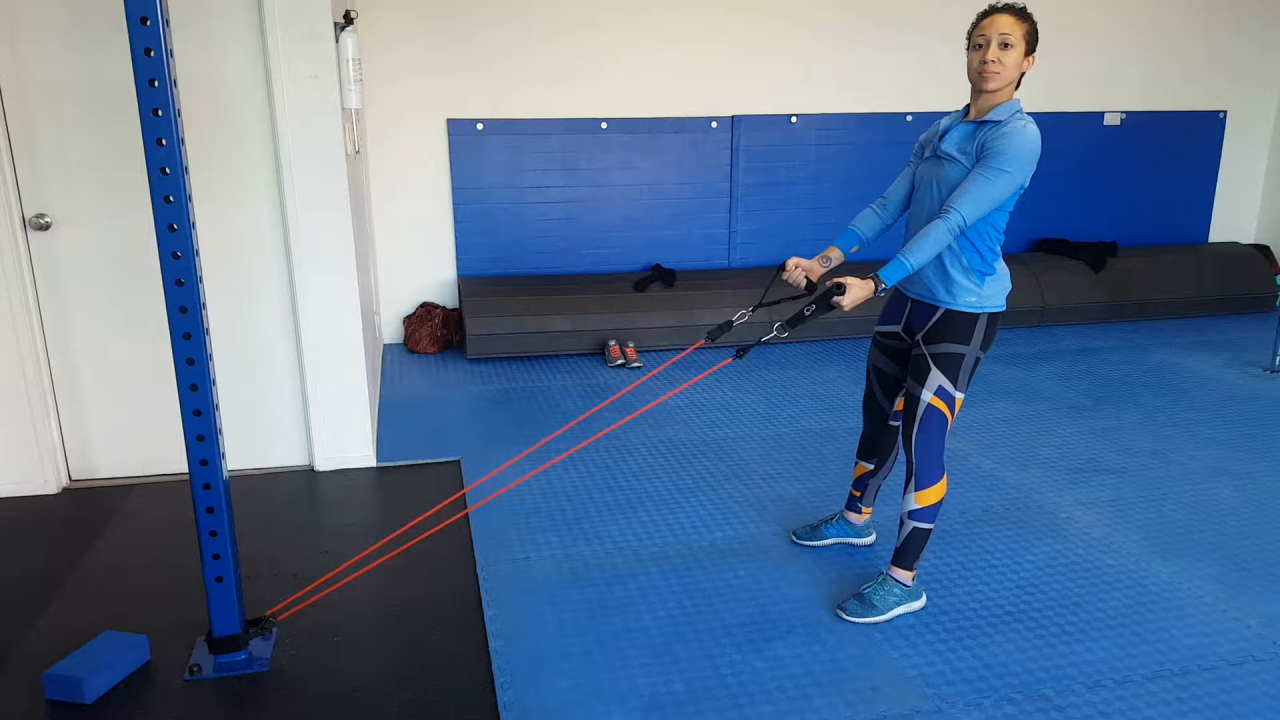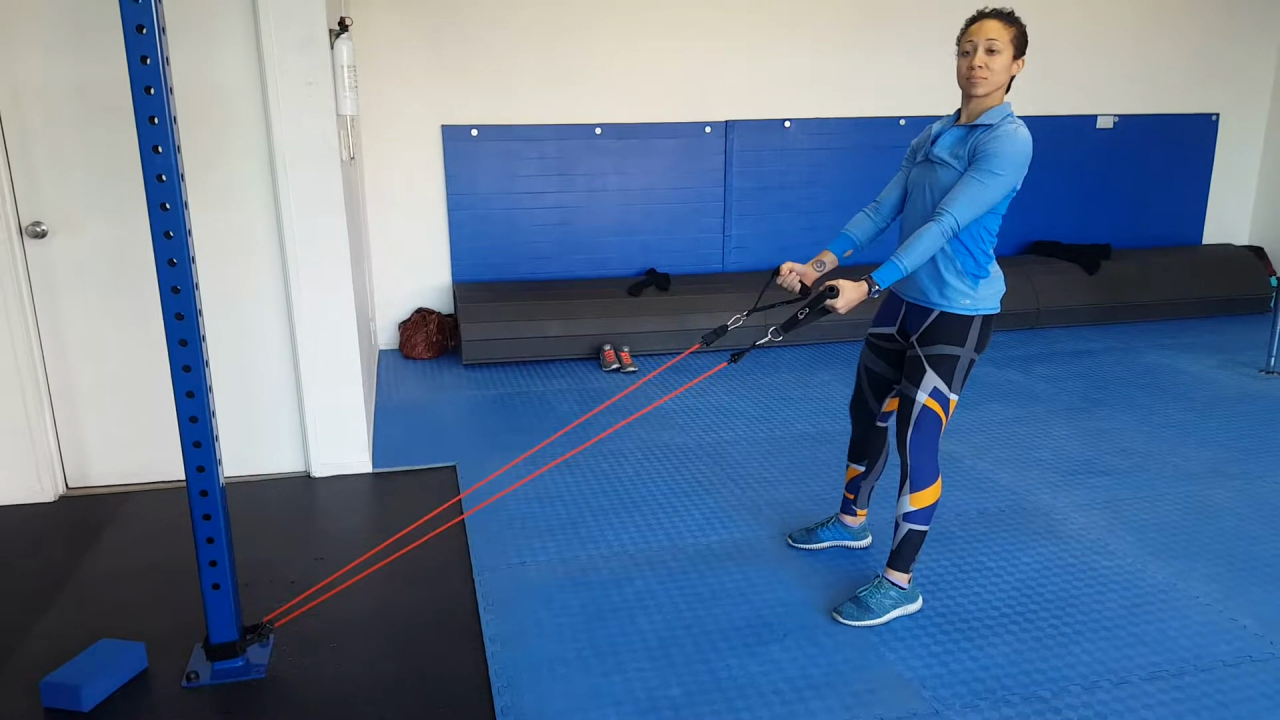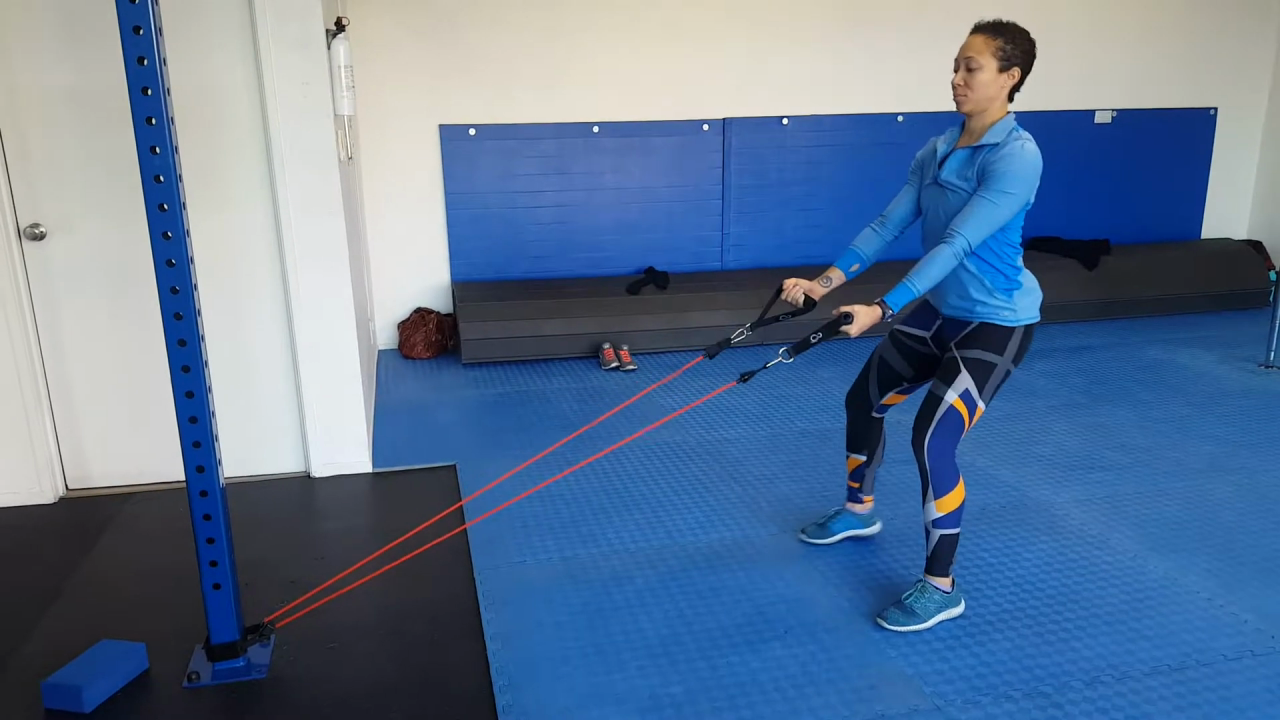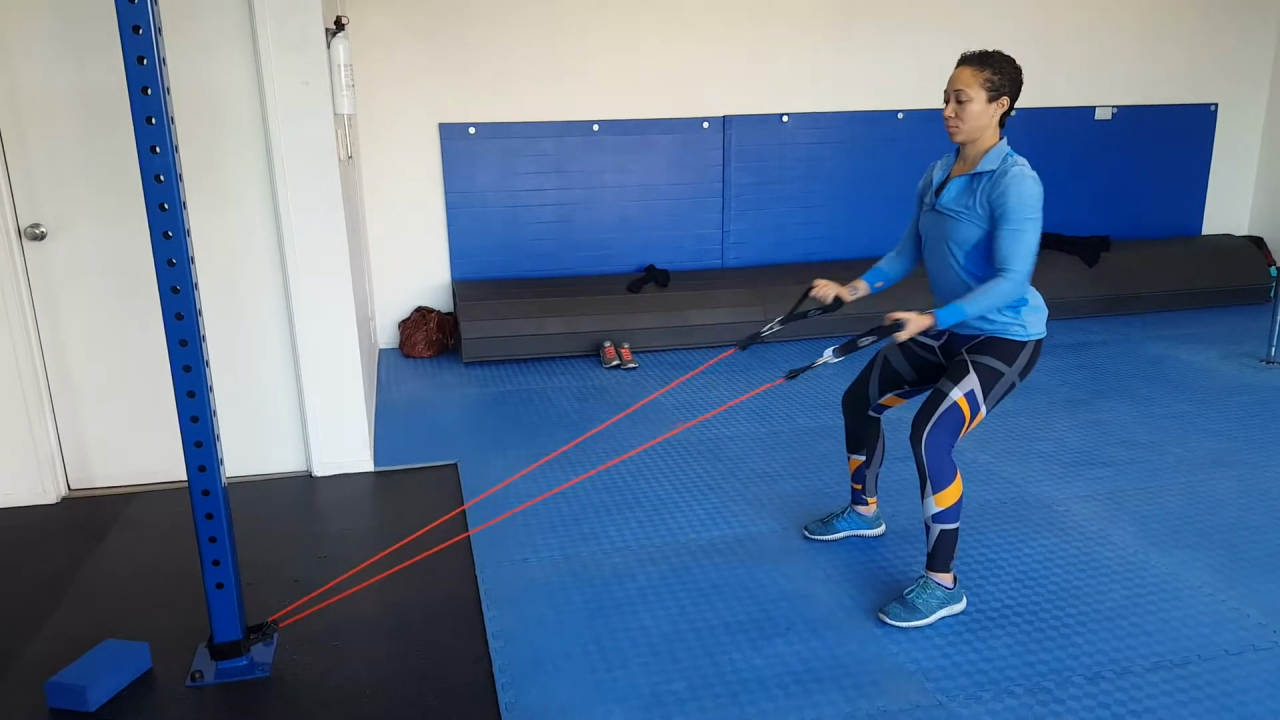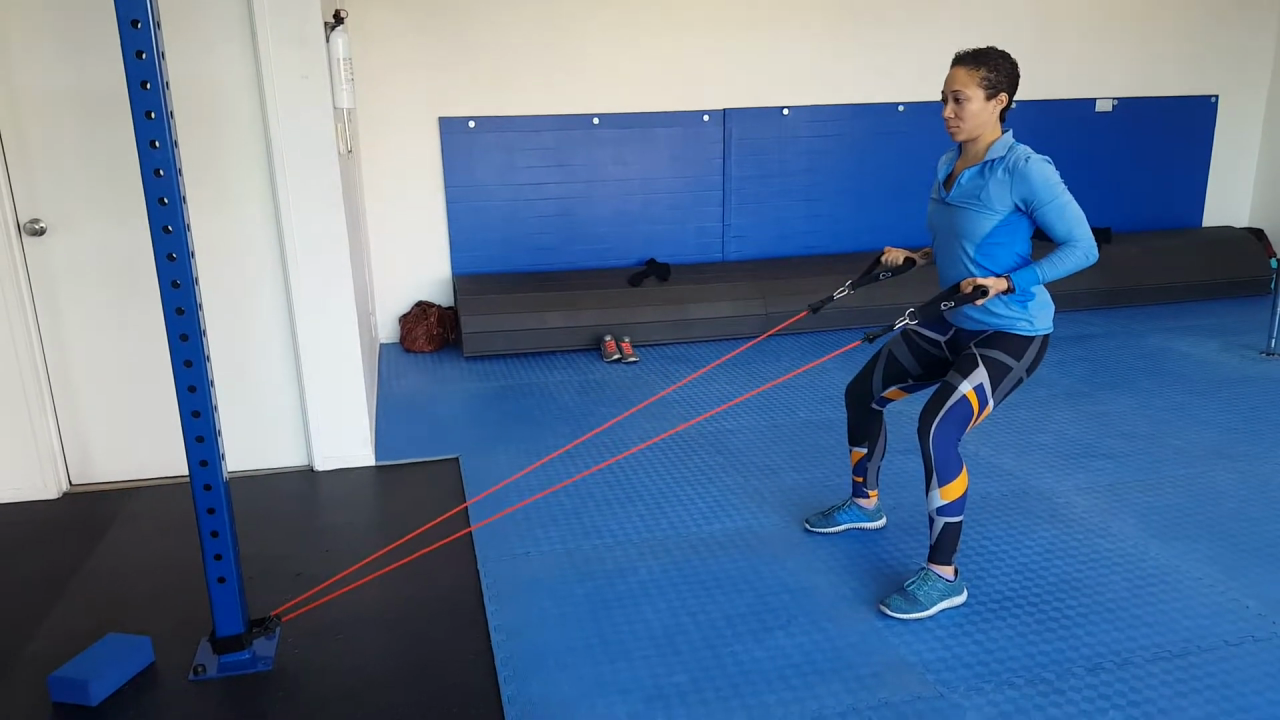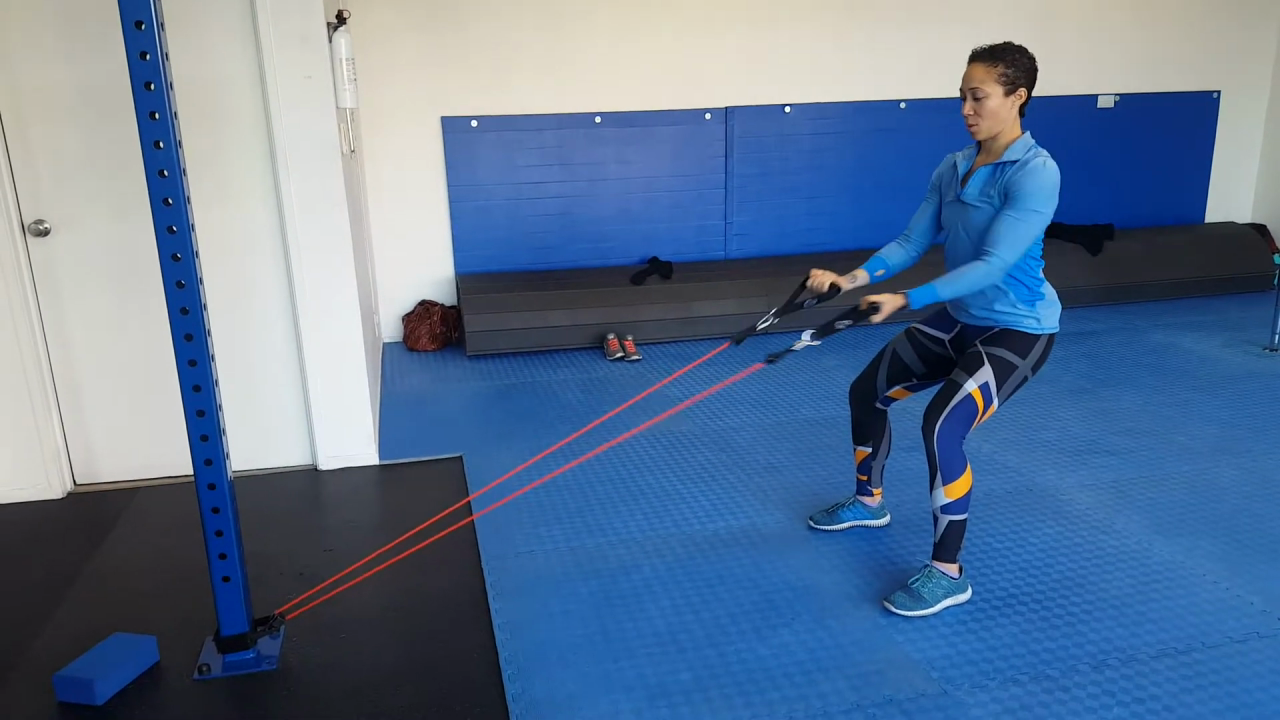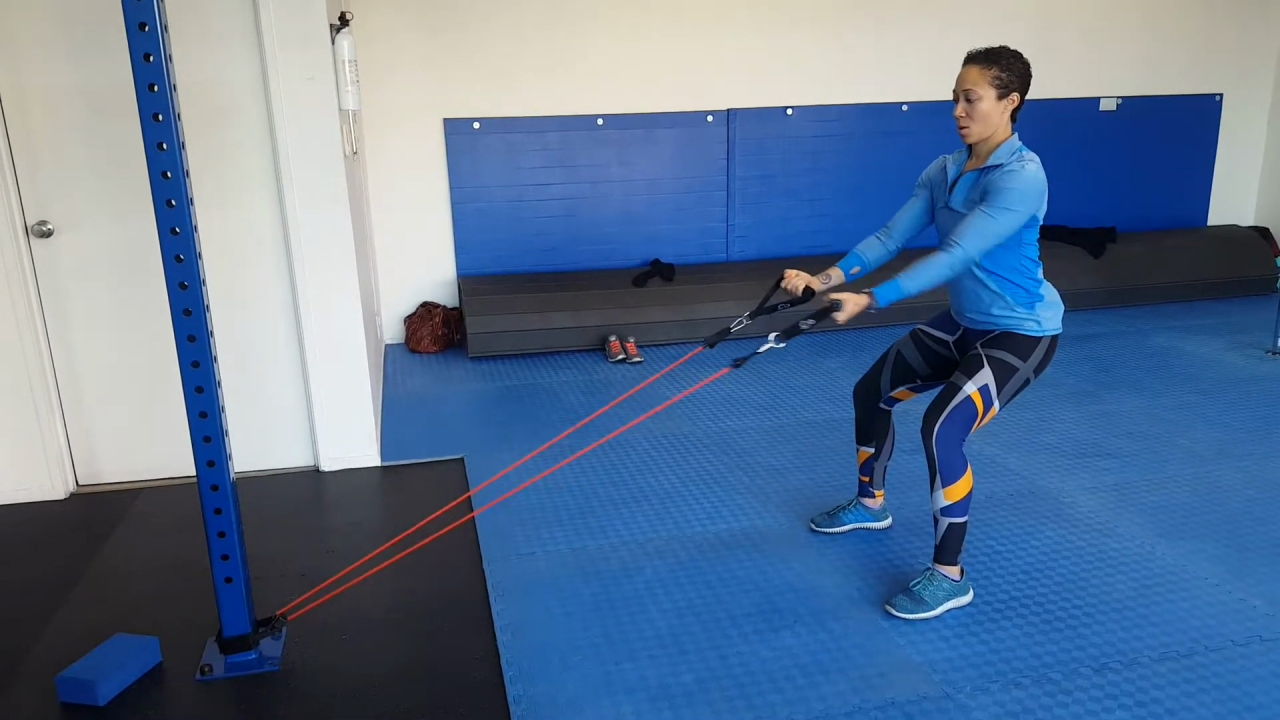
dt=0.7s
person 1, frame 1
left shoulder: (1016, 137)
right shoulder: (939, 131)
left elbow: (951, 223)
right elbow: (888, 206)
left wrist: (873, 284)
right wrist: (825, 259)
left hip: (963, 309)
right hip: (909, 296)
left knee: (922, 434)
right knee: (879, 412)
left ankle: (904, 580)
right ankle: (855, 519)
person 1, frame 2
left shoulder: (1008, 140)
right shoulder: (931, 136)
left elbow: (944, 225)
right elbow: (880, 210)
left wrist: (866, 285)
right wrist: (819, 264)
left hip: (957, 312)
right hip: (903, 300)
left knee: (915, 437)
right knee: (867, 411)
left ankle: (900, 582)
right ankle: (851, 521)
person 1, frame 3
left shoulder: (1017, 157)
right shoulder: (936, 150)
left elbow: (957, 245)
right elbow: (889, 224)
left wrist: (881, 309)
right wrist: (825, 281)
left hip: (995, 322)
right hip: (939, 310)
left knee: (933, 437)
right knee: (864, 398)
left ankle: (941, 586)
right ankle: (859, 509)
person 1, frame 4
left shoulder: (1014, 181)
right shoulder: (936, 175)
left elbow: (1013, 281)
right elbow: (908, 254)
left wrist: (926, 319)
right wrist: (852, 290)
left hip: (1004, 337)
right hip: (946, 330)
left knee: (929, 435)
right knee: (859, 400)
left ankle: (942, 583)
right ankle: (864, 510)
person 1, frame 5
left shoulder: (1026, 171)
right shoulder: (947, 166)
left elbow: (1082, 248)
left wrist: (1006, 283)
right wrist: (917, 257)
left hip: (1012, 332)
right hip: (954, 322)
left knee: (937, 428)
right knee: (862, 392)
left ankle: (944, 576)
right ankle: (865, 503)
person 1, frame 6
left shoulder: (1036, 173)
right shoulder: (953, 168)
left elbow: (993, 265)
right elbow: (912, 241)
left wrist: (905, 300)
right wrist: (850, 279)
left hip: (1017, 329)
right hip: (959, 320)
left knee: (942, 425)
right knee: (866, 391)
left ankle: (948, 573)
right ankle: (868, 501)
person 1, frame 7
left shoulder: (1021, 177)
right shoulder: (944, 170)
left elbow: (955, 256)
right elbow: (892, 235)
left wrist: (869, 299)
right wrist: (825, 279)
left hip: (1021, 332)
right hip: (963, 322)
left knee: (941, 429)
right knee: (871, 392)
left ankle: (949, 576)
right ankle: (871, 504)
